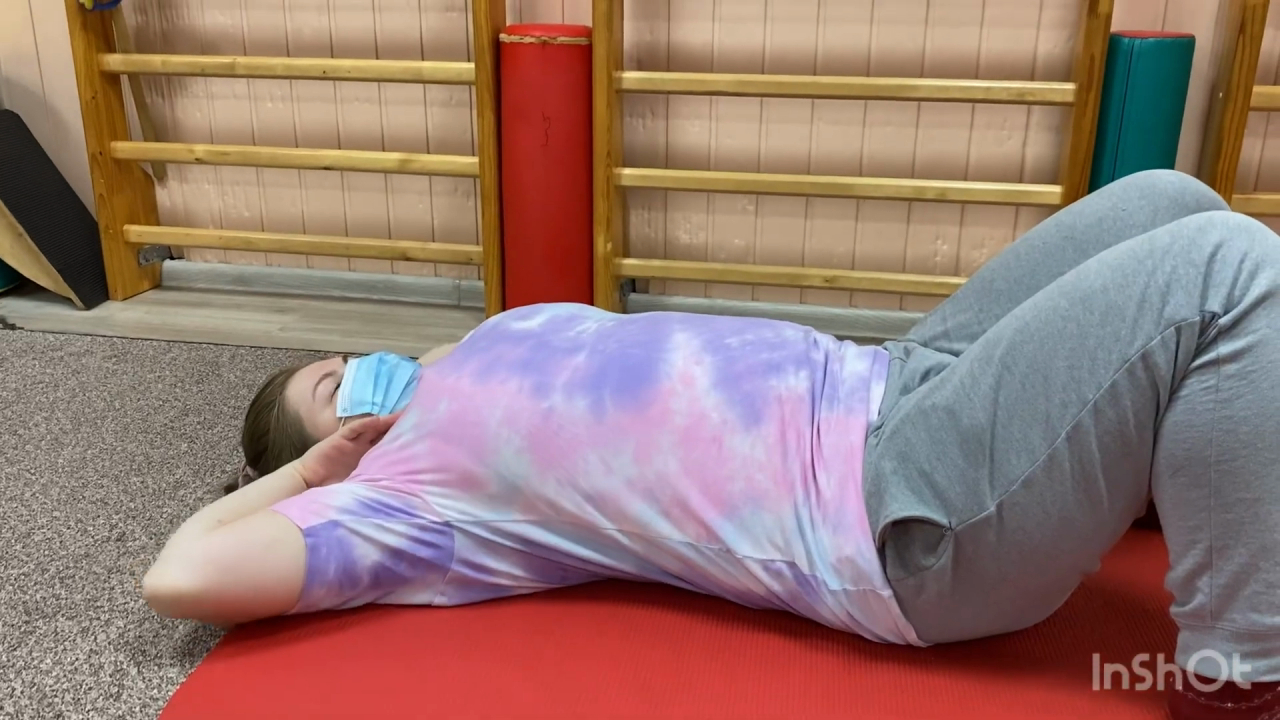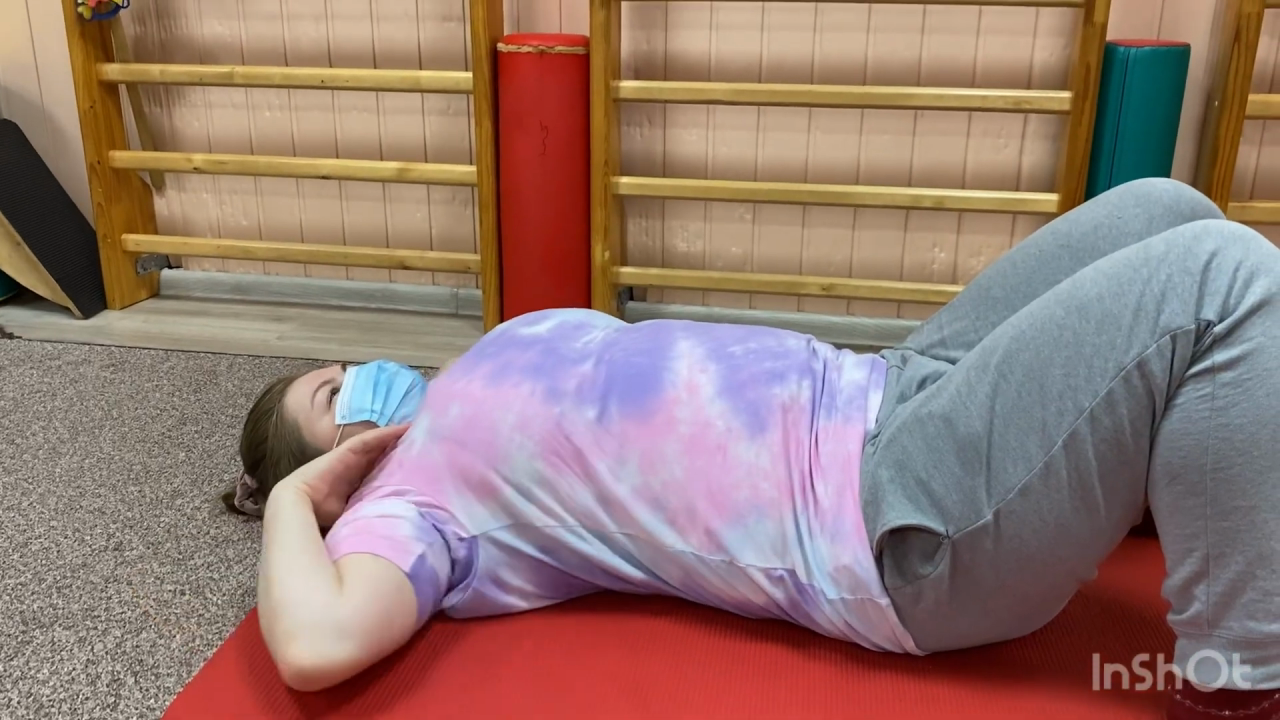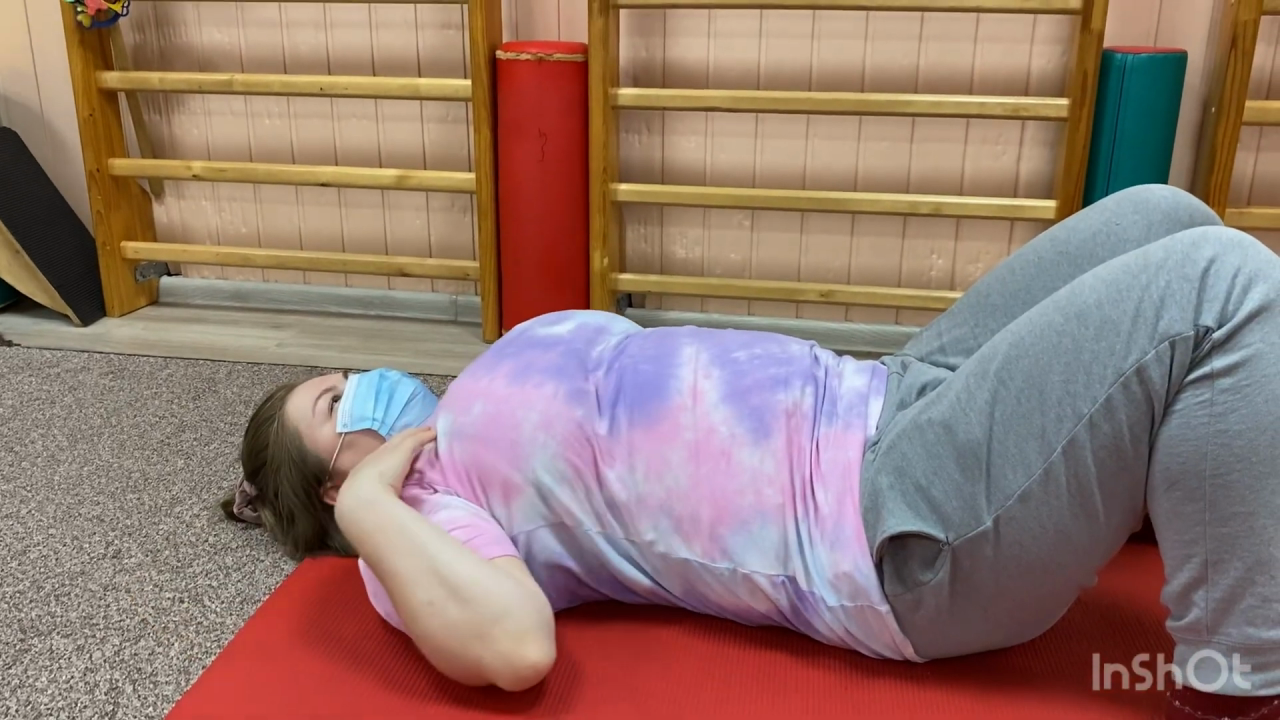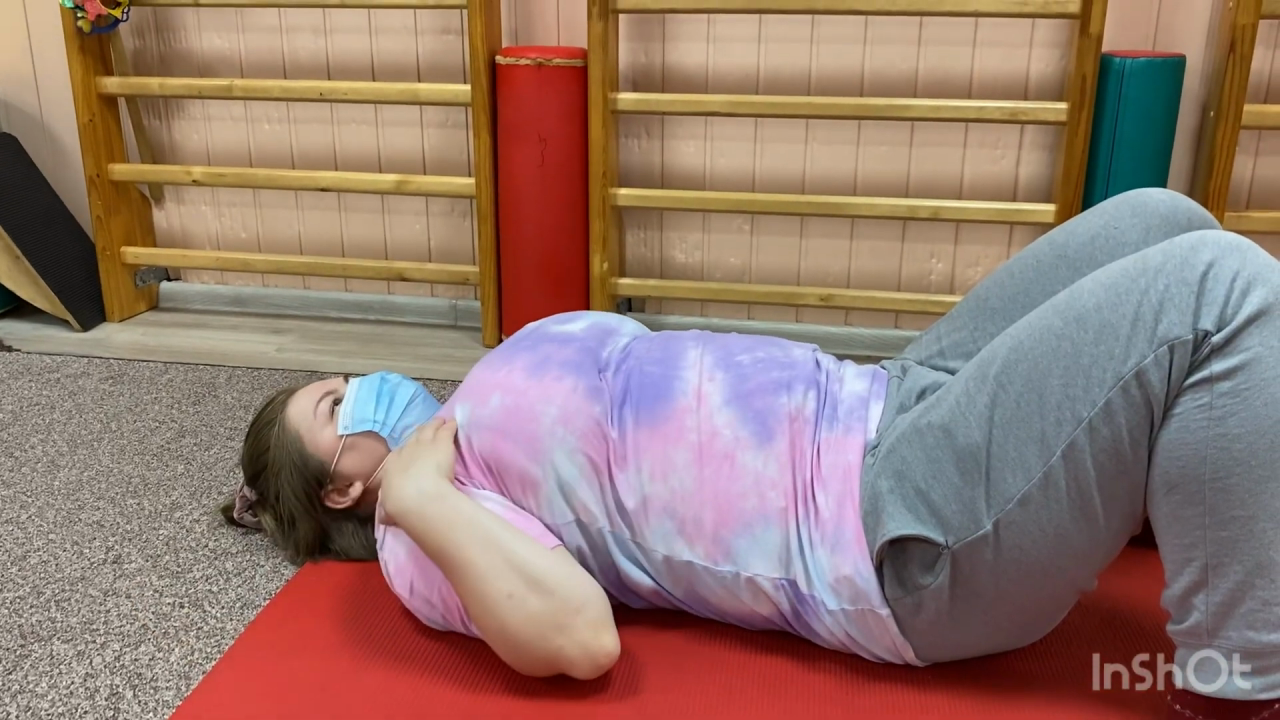
dt=0.4s
person 1, frame 1
left shoulder: (465, 394)
right shoulder: (409, 490)
right elbow: (180, 580)
right wrist: (300, 472)
left hip: (890, 390)
right hip: (911, 518)
left knee: (1166, 202)
person 1, frame 2
left shoulder: (472, 410)
right shoulder: (415, 499)
right wrist: (291, 495)
left hip: (886, 399)
right hip: (908, 525)
left knee: (1164, 211)
person 1, frame 3
left shoulder: (470, 424)
right shoulder: (426, 504)
right wrist: (360, 505)
left hip: (888, 404)
right hip: (910, 532)
left knee: (1160, 219)
person 1, frame 4
left shoulder: (476, 421)
right shoulder: (428, 529)
right wrist: (414, 495)
left hip: (887, 409)
right hip: (909, 537)
left knee: (1159, 221)
